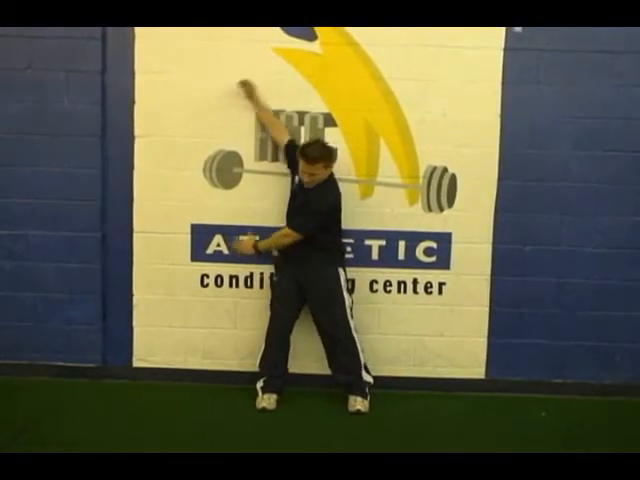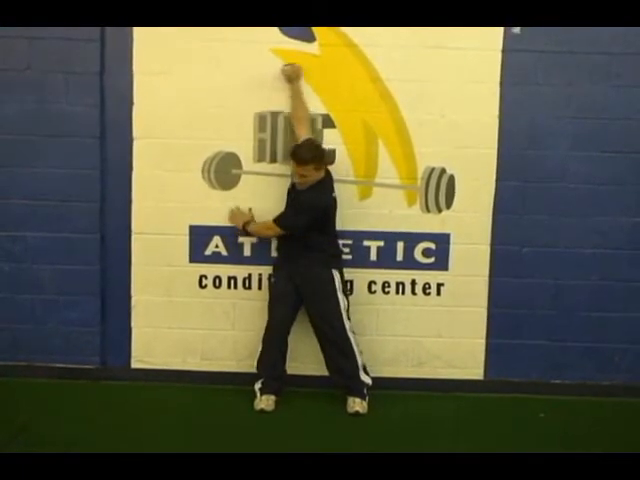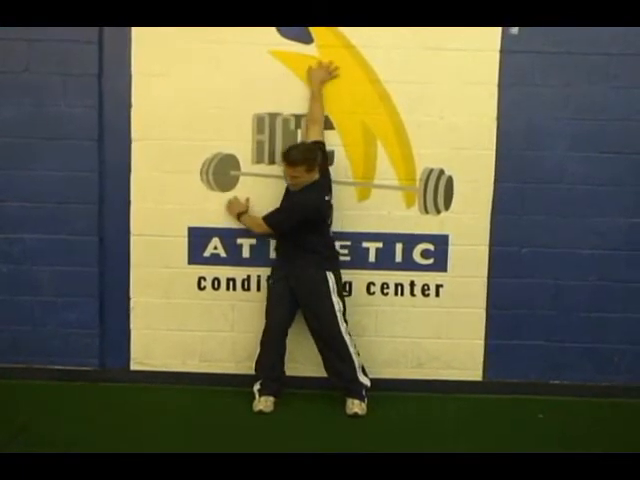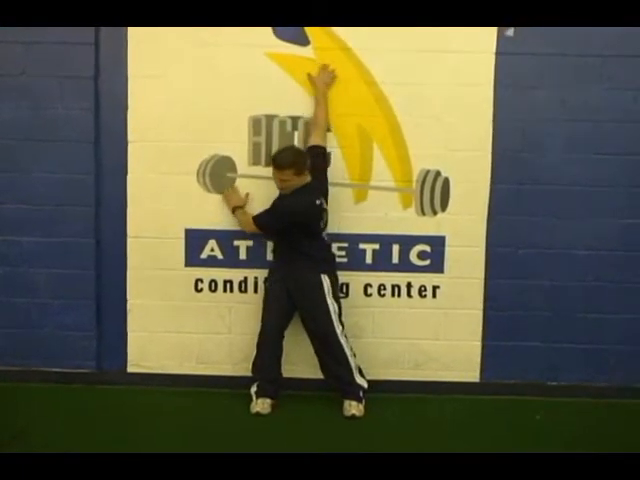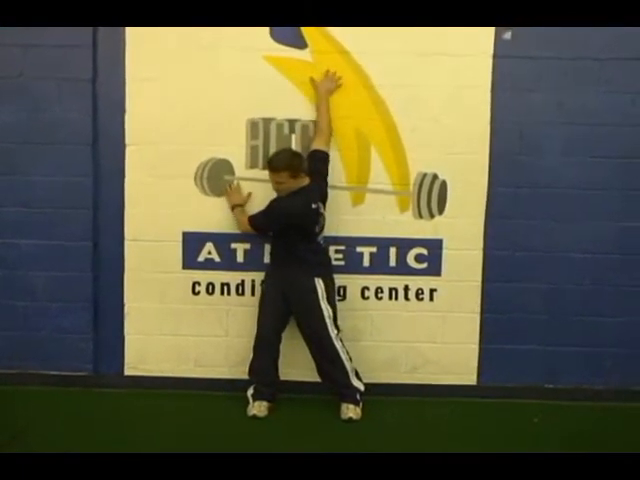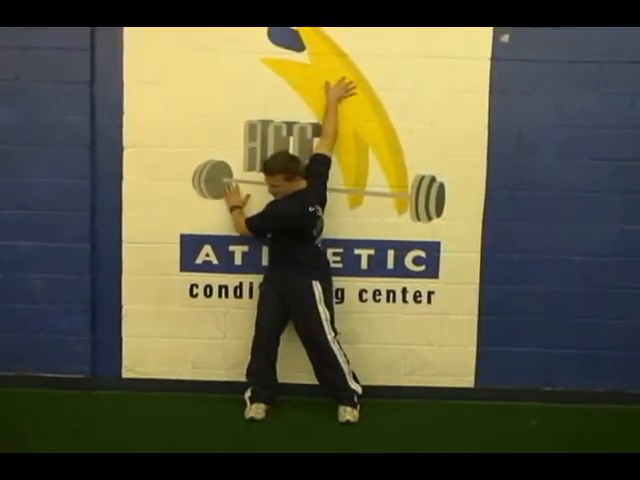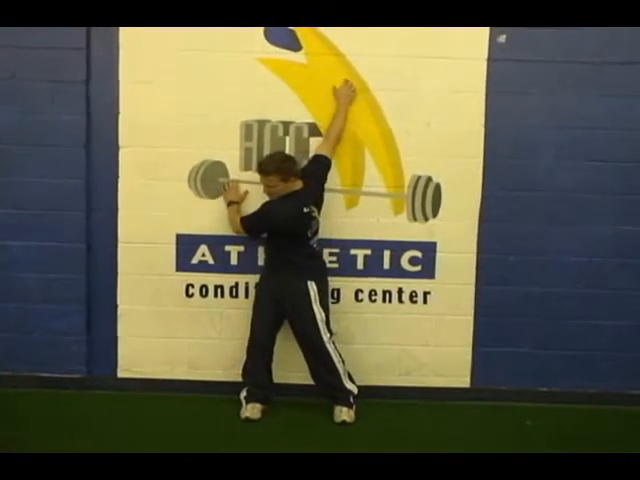
dt=0.3s
person 1, frame 1
left shoulder: (326, 198)
right shoulder: (301, 162)
left elbow: (289, 235)
right elbow: (279, 131)
left wrist: (256, 246)
right wrist: (254, 99)
left hip: (324, 269)
right hip: (290, 265)
left knee: (337, 329)
right knee: (278, 326)
left ankle: (358, 389)
right ankle: (269, 387)
person 1, frame 2
left shoulder: (316, 199)
right shoulder: (308, 163)
left elbow: (273, 229)
right elbow: (302, 124)
left wrist: (245, 223)
right wrist: (294, 85)
left hip: (320, 270)
right hip: (288, 265)
left knee: (335, 330)
right knee: (276, 327)
left ankle: (357, 390)
right ankle: (268, 388)
person 1, frame 3
left shoulder: (306, 202)
right shoulder: (317, 165)
left elbow: (263, 226)
right elbow: (314, 125)
left wrist: (241, 213)
right wrist: (316, 86)
left hip: (317, 272)
right hip: (286, 267)
left knee: (332, 332)
right knee: (274, 329)
left ankle: (356, 391)
right ankle: (267, 390)
person 1, frame 4
left shoulder: (291, 205)
right shoulder: (317, 171)
left elbow: (252, 225)
right elbow: (318, 131)
left wrist: (236, 206)
right wrist: (321, 91)
left hip: (313, 275)
right hip: (283, 271)
left knee: (328, 334)
right knee: (270, 331)
left ankle: (354, 392)
right ankle: (264, 391)
person 1, frame 5
left shoulder: (286, 208)
right shoulder: (317, 176)
left elbow: (247, 225)
right elbow: (322, 137)
left wrist: (236, 204)
right wrist: (323, 96)
left hip: (310, 278)
right hip: (279, 274)
left knee: (324, 337)
right knee: (266, 334)
left ankle: (351, 395)
right ankle: (261, 394)
person 1, frame 6
left shoulder: (283, 211)
right shoulder: (315, 179)
left elbow: (245, 227)
right elbow: (327, 139)
left wrist: (235, 206)
right wrist: (332, 102)
left hip: (308, 281)
right hip: (278, 277)
left knee: (321, 340)
right knee: (264, 337)
left ankle: (348, 397)
right ankle: (259, 396)
person 1, frame 7
left shoulder: (278, 212)
right shoulder: (312, 179)
left elbow: (239, 226)
right elbow: (330, 140)
left wrist: (233, 202)
right wrist: (342, 104)
left hip: (304, 282)
right hip: (273, 278)
left knee: (317, 341)
right knee: (260, 338)
left ankle: (344, 398)
right ankle: (254, 397)
